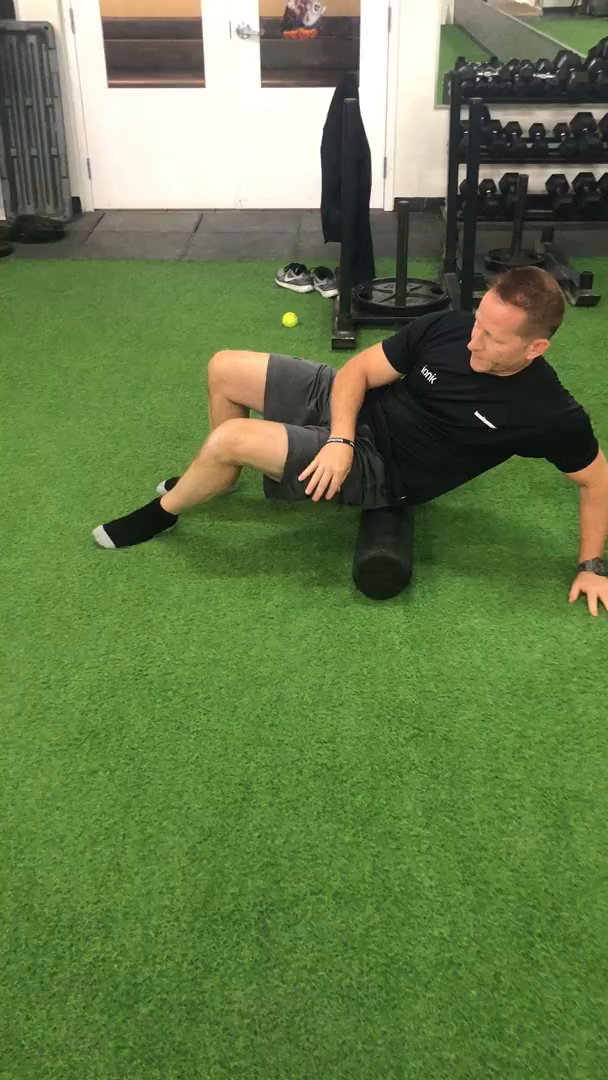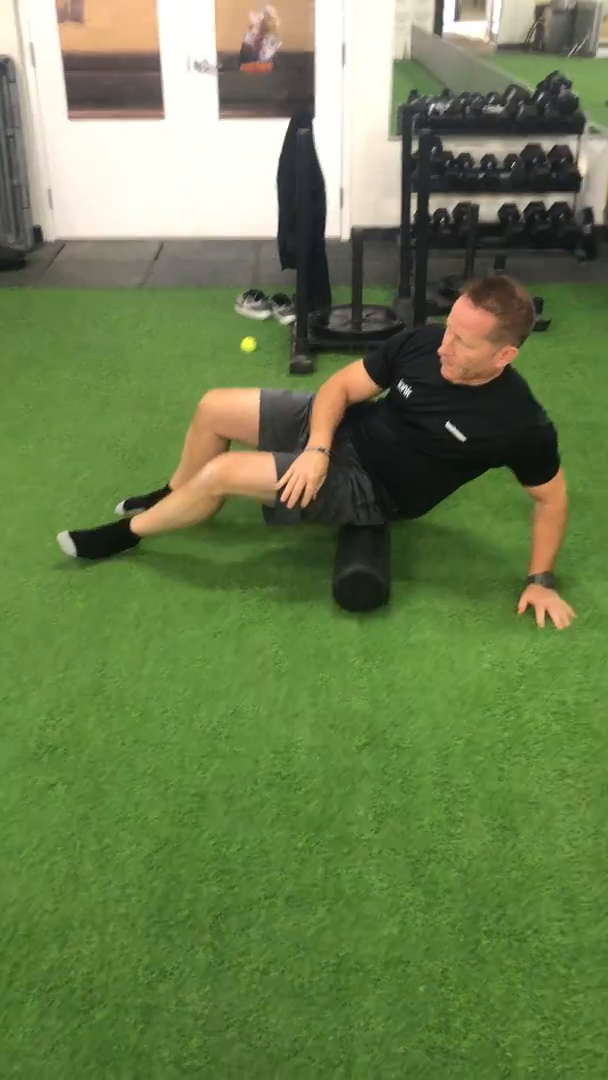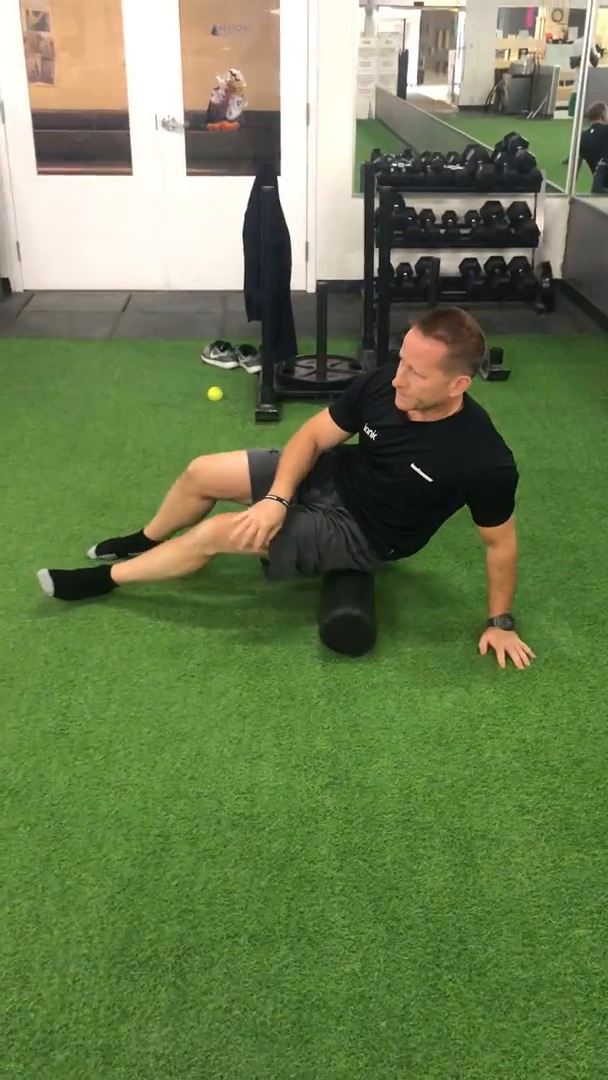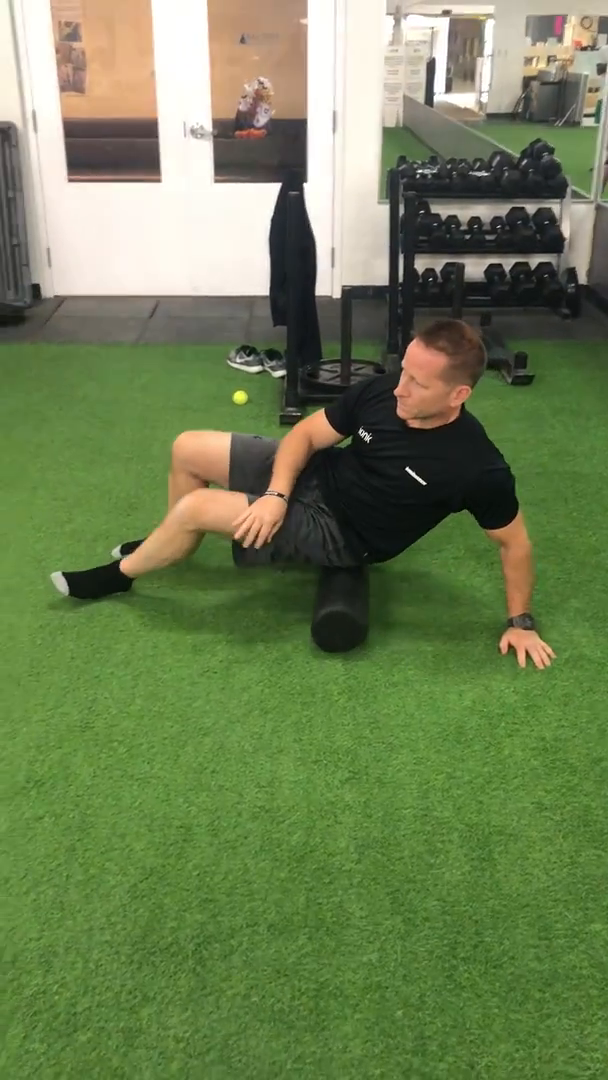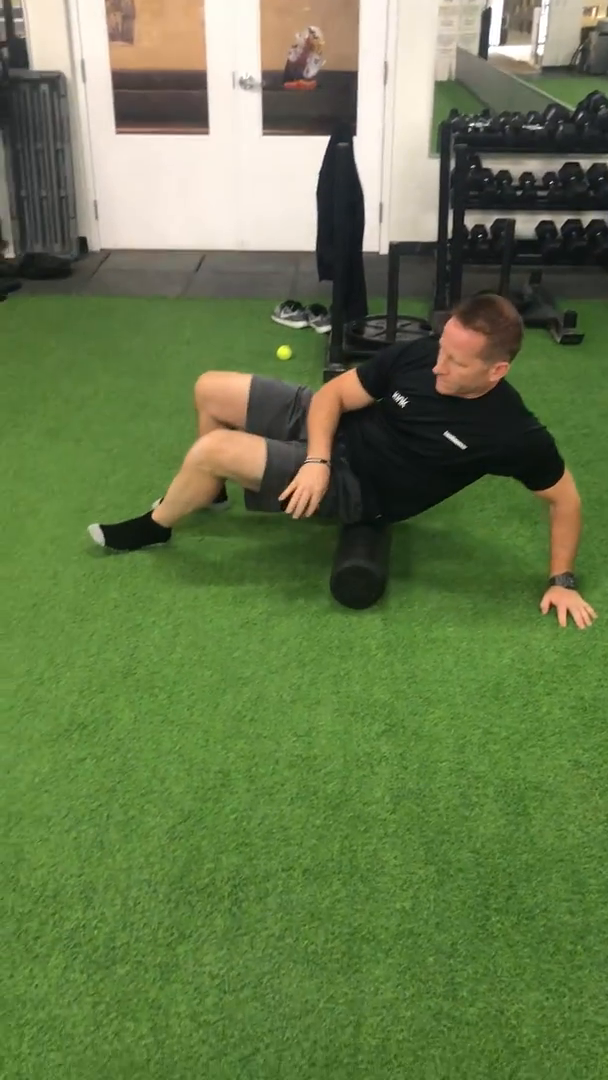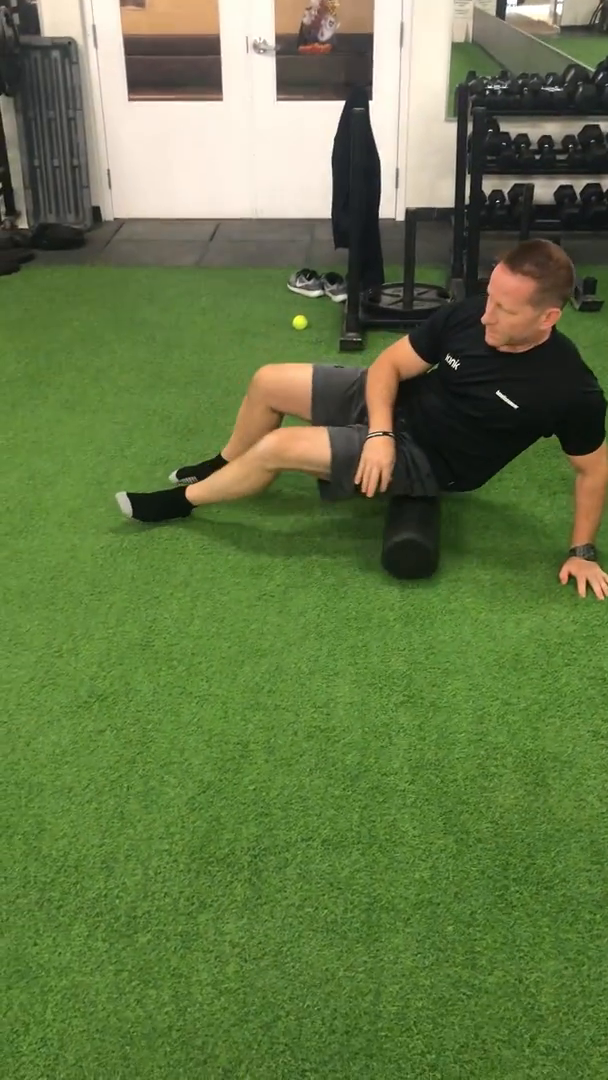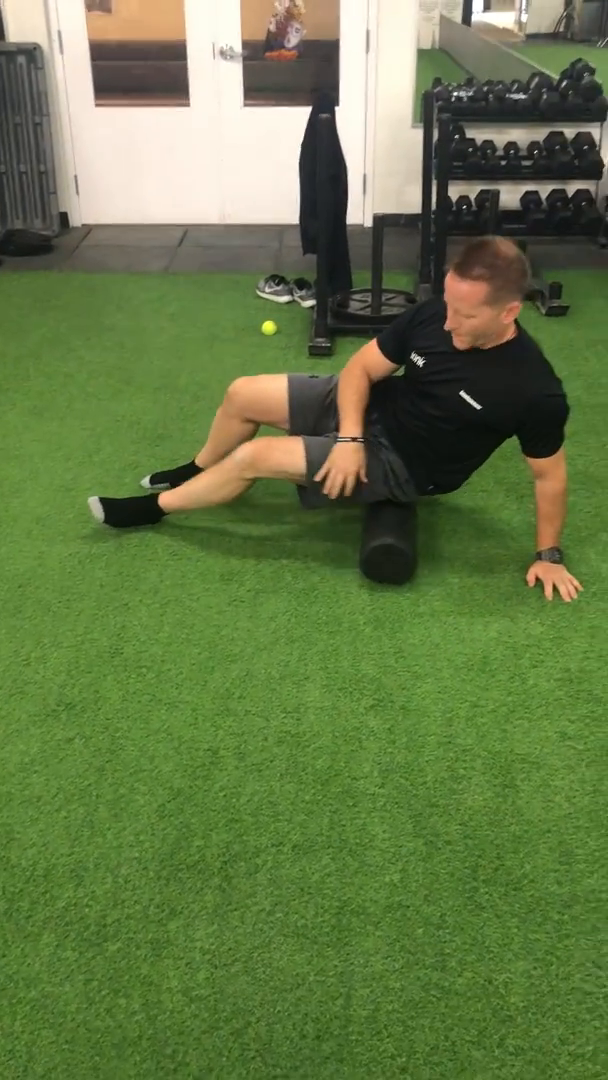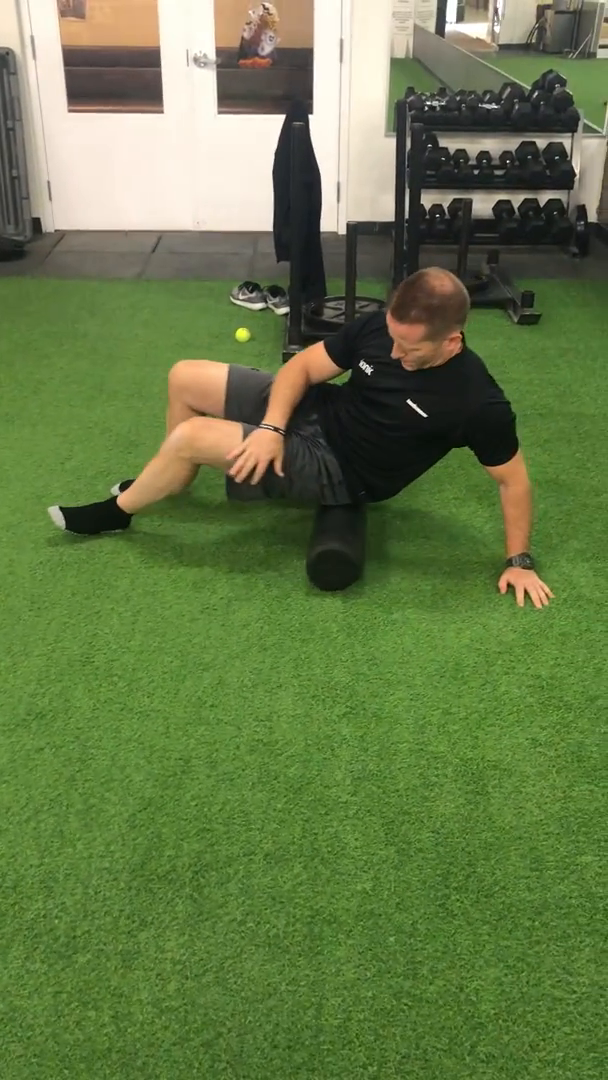
dt=0.5s
person 1, frame 1
left shoulder: (547, 413)
right shoulder: (446, 328)
right elbow: (357, 370)
right wrist: (340, 441)
left hip: (381, 467)
right hip: (356, 405)
left knee: (230, 440)
right knee: (225, 368)
left ankle: (161, 514)
right ankle: (210, 479)
person 1, frame 2
left shoulder: (518, 425)
right shoulder: (423, 343)
left elbow: (552, 497)
right elbow: (342, 385)
left wrist: (540, 581)
right wrist: (317, 449)
left hip: (368, 488)
right hip: (342, 430)
left knee: (221, 474)
right knee: (214, 407)
left ankle: (127, 533)
right ankle: (173, 495)
person 1, frame 3
left shoulder: (483, 460)
right shoulder: (381, 386)
left elbow: (501, 543)
right elbow: (313, 436)
left wrist: (500, 622)
right wrist: (277, 498)
left hip: (359, 534)
right hip: (330, 476)
left knee: (215, 532)
right knee: (200, 473)
left ankle: (105, 579)
right ankle: (144, 541)
person 1, frame 4
left shoulder: (476, 468)
right shoulder: (382, 391)
left elbow: (514, 542)
right elbow: (307, 434)
left wrist: (520, 622)
right wrist: (277, 495)
left hip: (340, 531)
right hip: (316, 475)
left knee: (194, 509)
right knee: (188, 449)
left ankle: (119, 575)
right ankle: (164, 541)
person 1, frame 5
left shoulder: (513, 433)
right shoulder: (419, 355)
left elbow: (564, 498)
right elbow: (334, 394)
left wrist: (561, 580)
right wrist: (318, 460)
left hip: (357, 483)
right hip: (334, 427)
left knee: (210, 452)
right knee: (211, 389)
left ankle: (154, 527)
right ankle: (208, 493)
person 1, frame 6
right shoulder: (468, 315)
right elbow: (389, 365)
right wrist: (380, 435)
left hip: (424, 460)
right hip: (394, 405)
left knee: (277, 448)
right knee: (268, 382)
left ankle: (183, 500)
right ankle: (225, 465)
person 1, frame 7
left shoulder: (532, 391)
right shoulder: (434, 314)
left elbow: (550, 475)
right elbow: (362, 367)
left wrist: (548, 555)
right wrist: (350, 439)
left hip: (403, 466)
right hip: (370, 409)
left knee: (253, 455)
right knee: (242, 393)
left ankle: (155, 506)
right ankle: (197, 471)
person 1, frame 8
left shoulder: (477, 403)
right shoulder: (382, 326)
left elbow: (513, 480)
right elbow: (304, 366)
left wrist: (518, 562)
right wrist: (273, 428)
left hip: (336, 468)
right hip: (315, 411)
left knee: (189, 438)
right knee: (185, 378)
left ankle: (116, 513)
right ankle: (162, 481)
